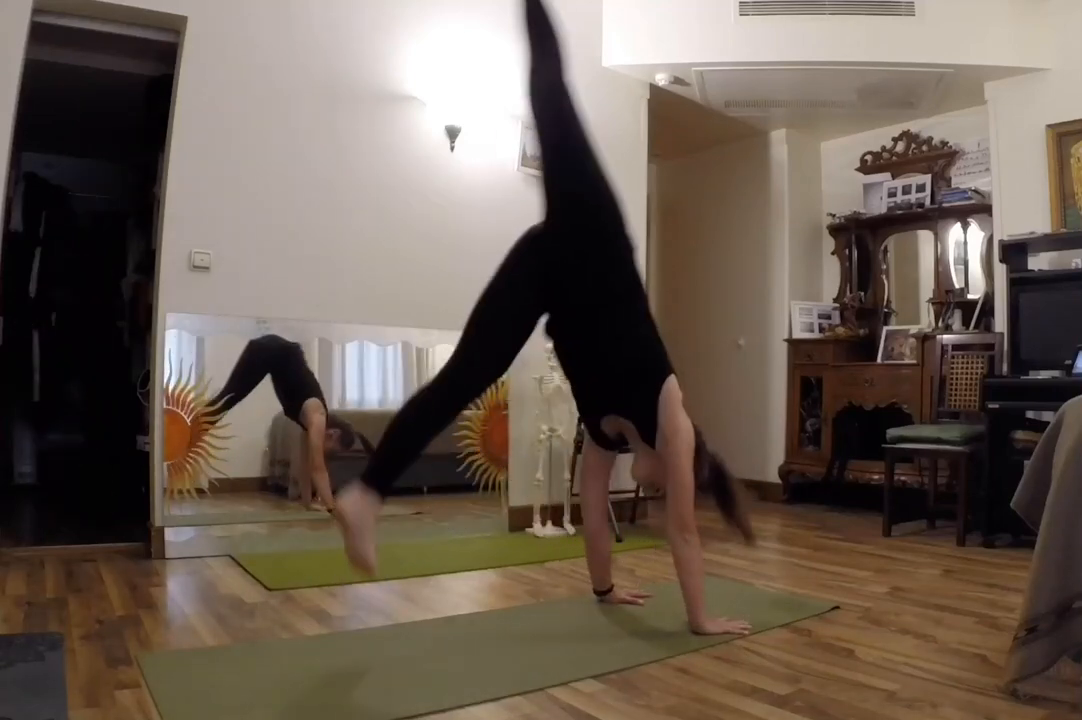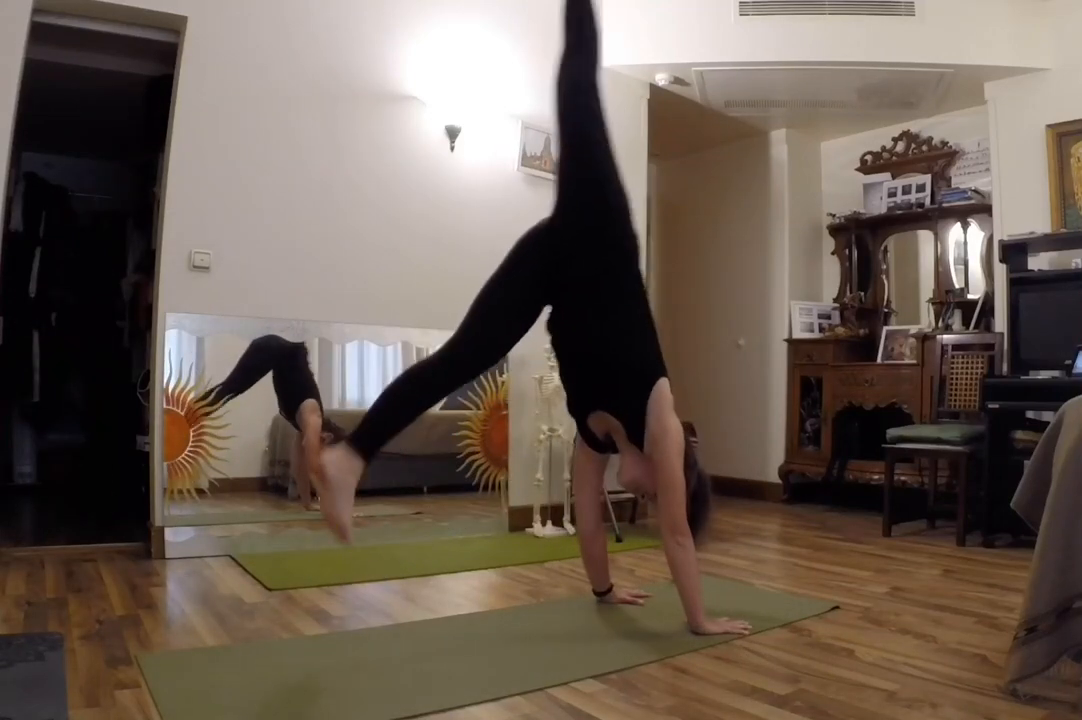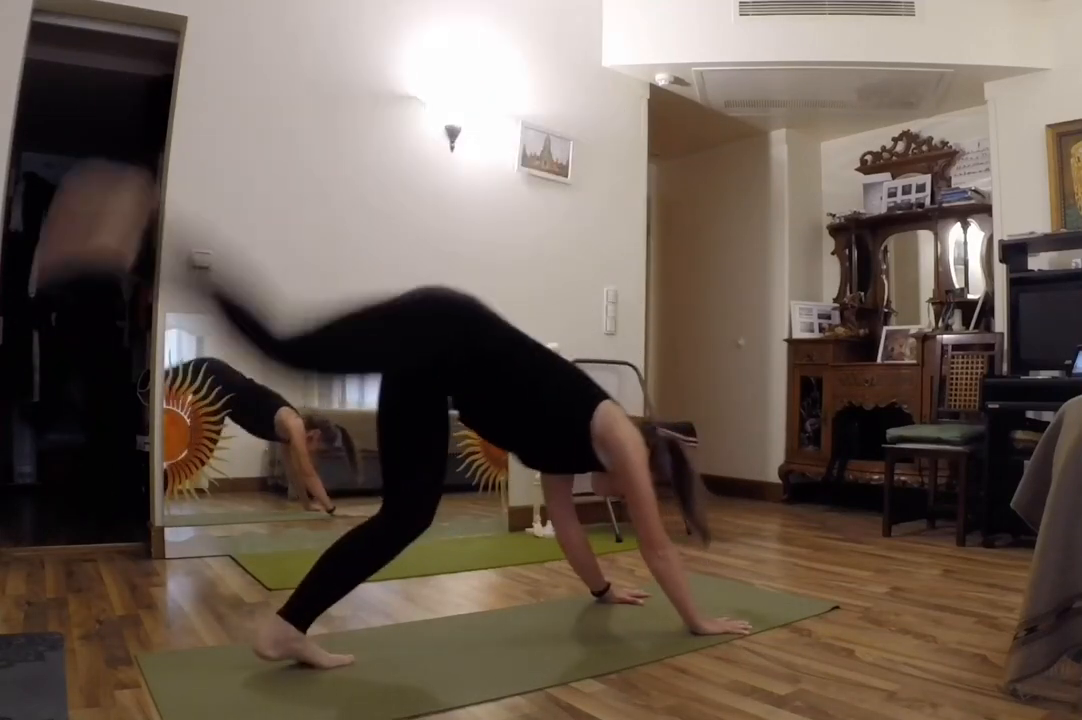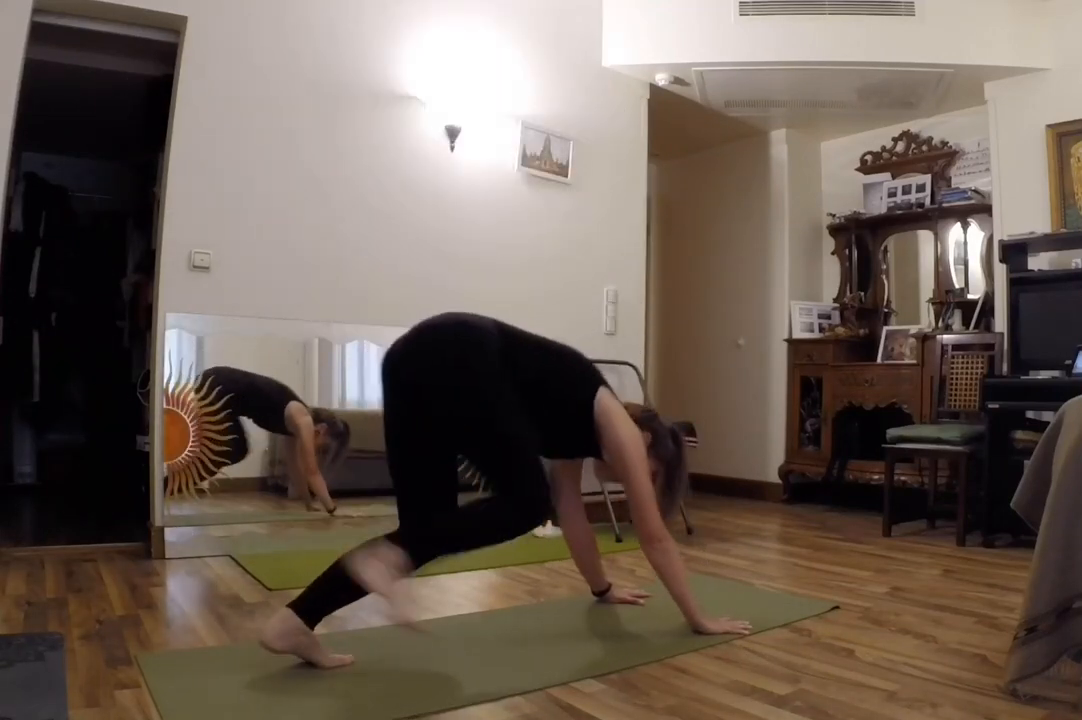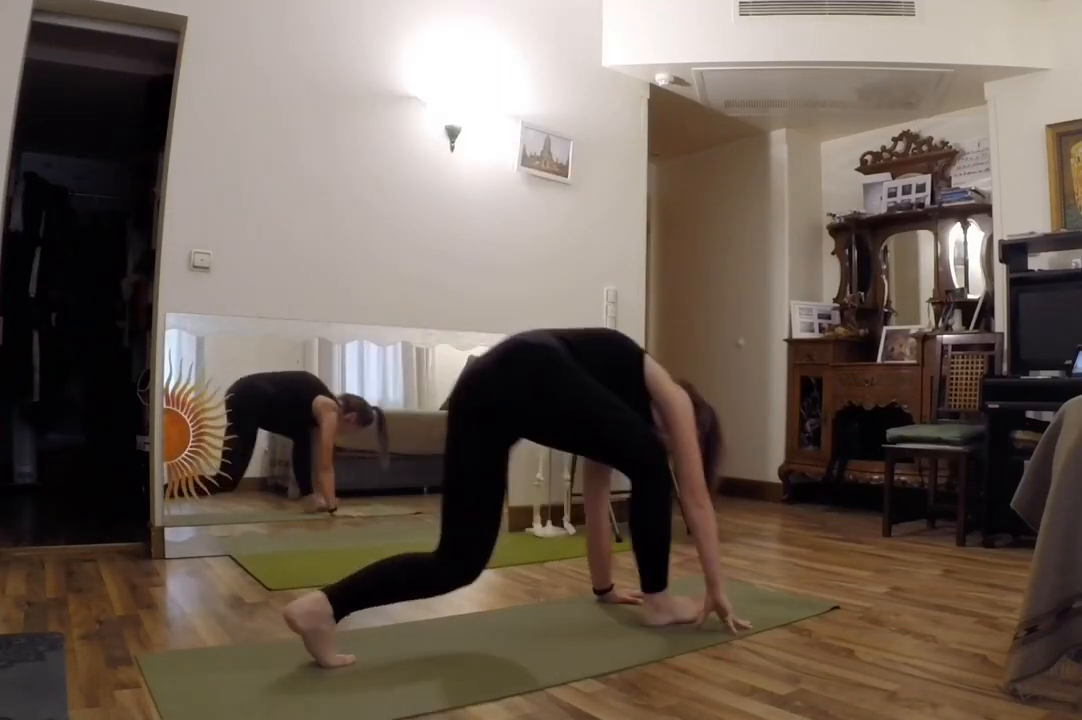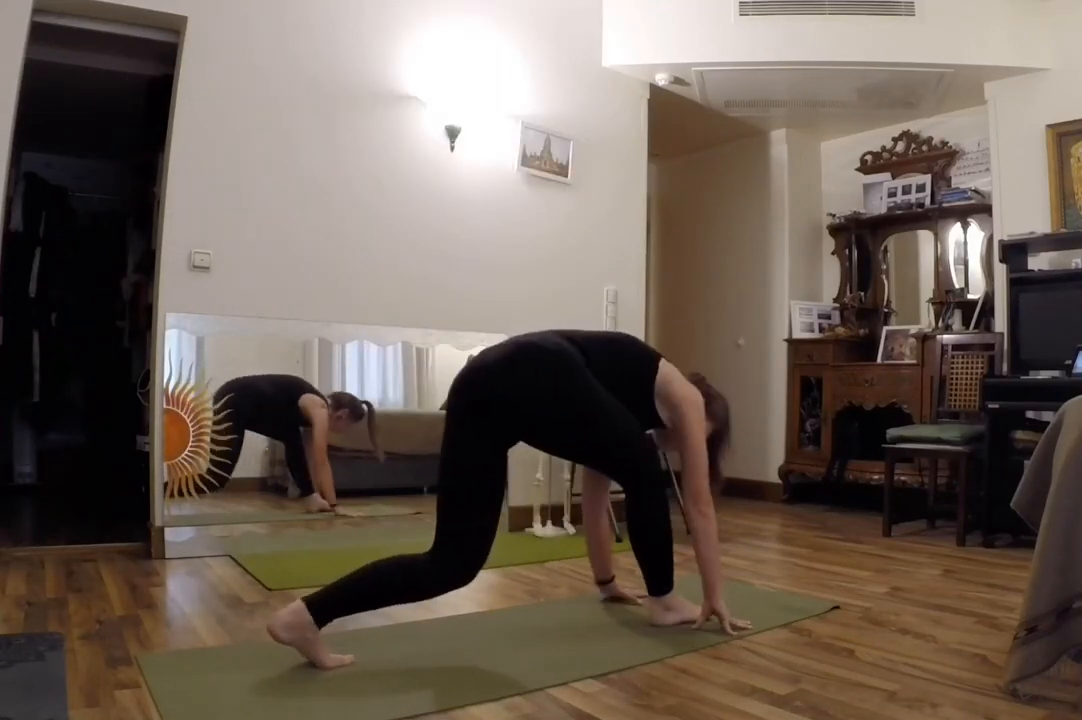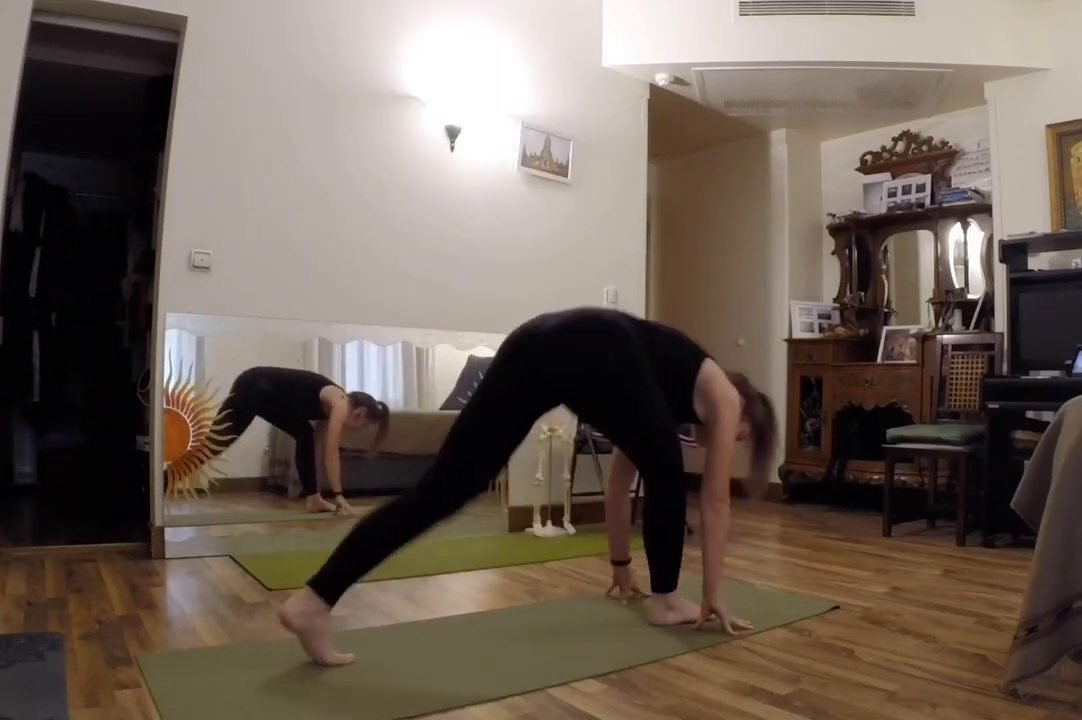
dt=0.5s
person 1, frame 1
left shoulder: (608, 427)
right shoulder: (672, 426)
left elbow: (592, 511)
right elbow: (681, 531)
left wrist: (605, 588)
right wrist: (702, 620)
left hip: (552, 259)
right hip: (583, 244)
left knee: (461, 379)
right knee: (552, 104)
person 1, frame 2
left shoulder: (600, 427)
right shoulder: (660, 423)
left elbow: (587, 516)
right elbow: (675, 533)
left wrist: (604, 588)
right wrist: (701, 621)
left hip: (556, 254)
right hip: (591, 241)
left knee: (457, 360)
right knee: (581, 90)
person 1, frame 3
left shoulder: (569, 443)
right shoulder: (619, 434)
left elbow: (564, 519)
right elbow: (655, 541)
left wrist: (602, 586)
right wrist: (698, 619)
left hip: (446, 355)
right hip: (441, 330)
left knee: (405, 515)
right knee: (291, 352)
left ankle: (286, 626)
person 1, frame 4
left shoulder: (577, 430)
right shoulder: (620, 426)
left elbow: (571, 513)
right elbow: (654, 534)
left wrist: (603, 588)
right wrist: (697, 617)
left hip: (412, 356)
right hip: (455, 354)
left knee: (431, 531)
right knee: (526, 502)
left ankle: (295, 620)
right ankle: (389, 558)
person 1, frame 5
left shoulder: (613, 425)
right shoulder: (672, 399)
left elbow: (595, 499)
right elbow: (695, 496)
left wrist: (604, 586)
right wrist: (716, 590)
left hip: (479, 383)
right hip: (534, 375)
left knee: (459, 560)
right knee: (647, 468)
left ankle: (322, 606)
right ankle: (658, 600)
person 1, frame 6
left shoulder: (643, 387)
right shoulder: (685, 397)
left elbow: (595, 494)
right elbow: (699, 503)
left wrist: (605, 579)
right wrist: (714, 598)
left hip: (480, 380)
right hip: (541, 380)
left knee: (453, 563)
right knee: (643, 475)
left ankle: (305, 615)
right ankle: (663, 602)
person 1, frame 7
left shoulder: (681, 388)
right shoulder: (722, 394)
left elbow: (619, 484)
right elbow: (715, 502)
left wrist: (620, 566)
right wrist: (713, 597)
left hip: (536, 339)
right hip: (593, 351)
left knee: (443, 487)
right knee: (665, 473)
left ankle: (313, 600)
right ankle: (666, 602)
